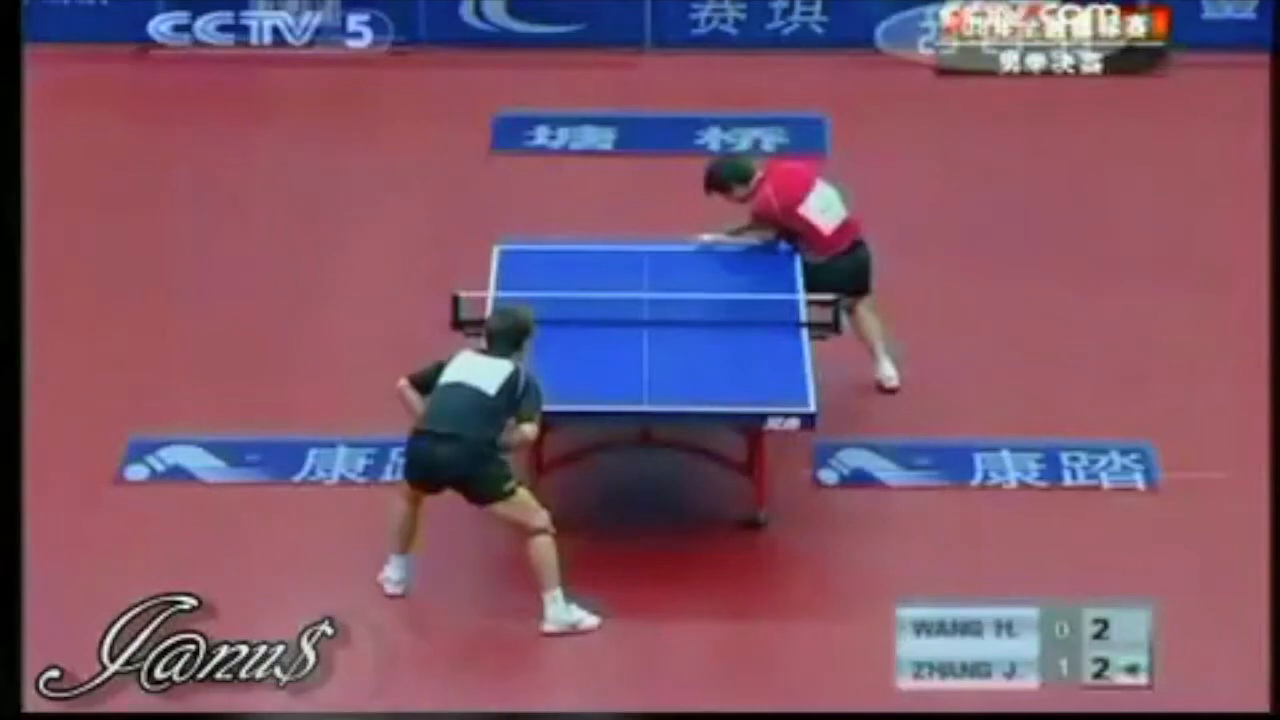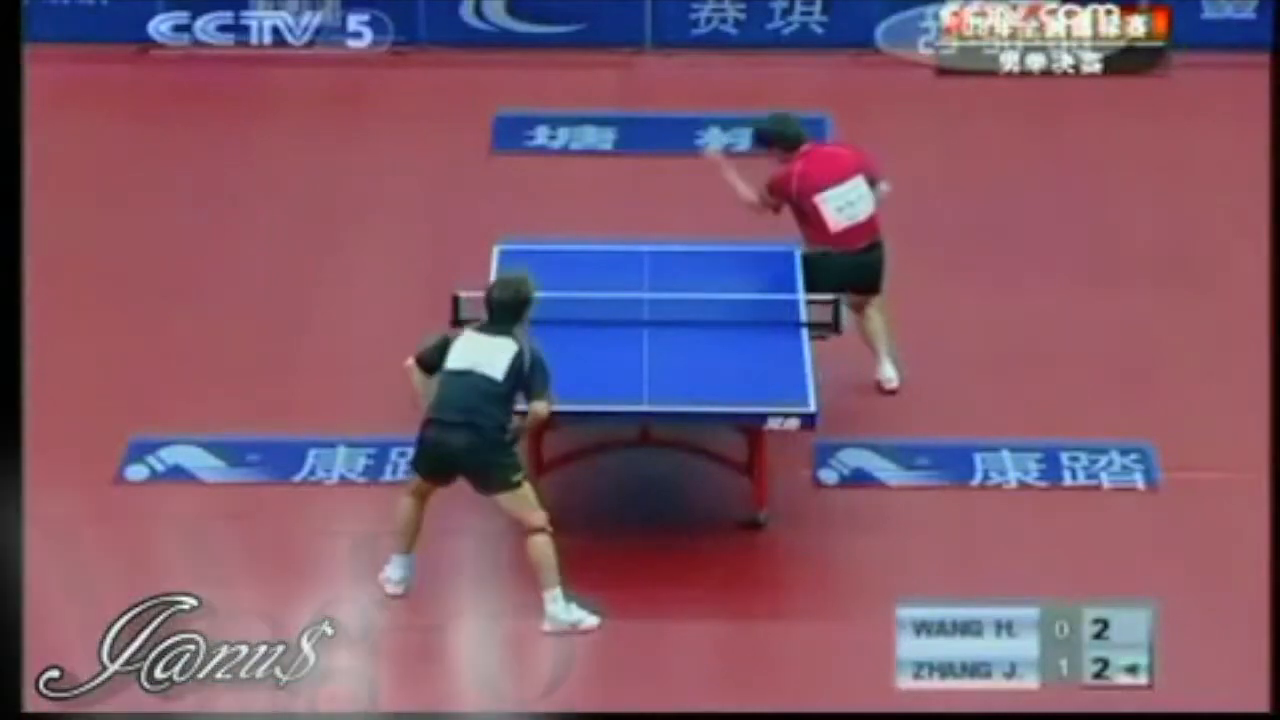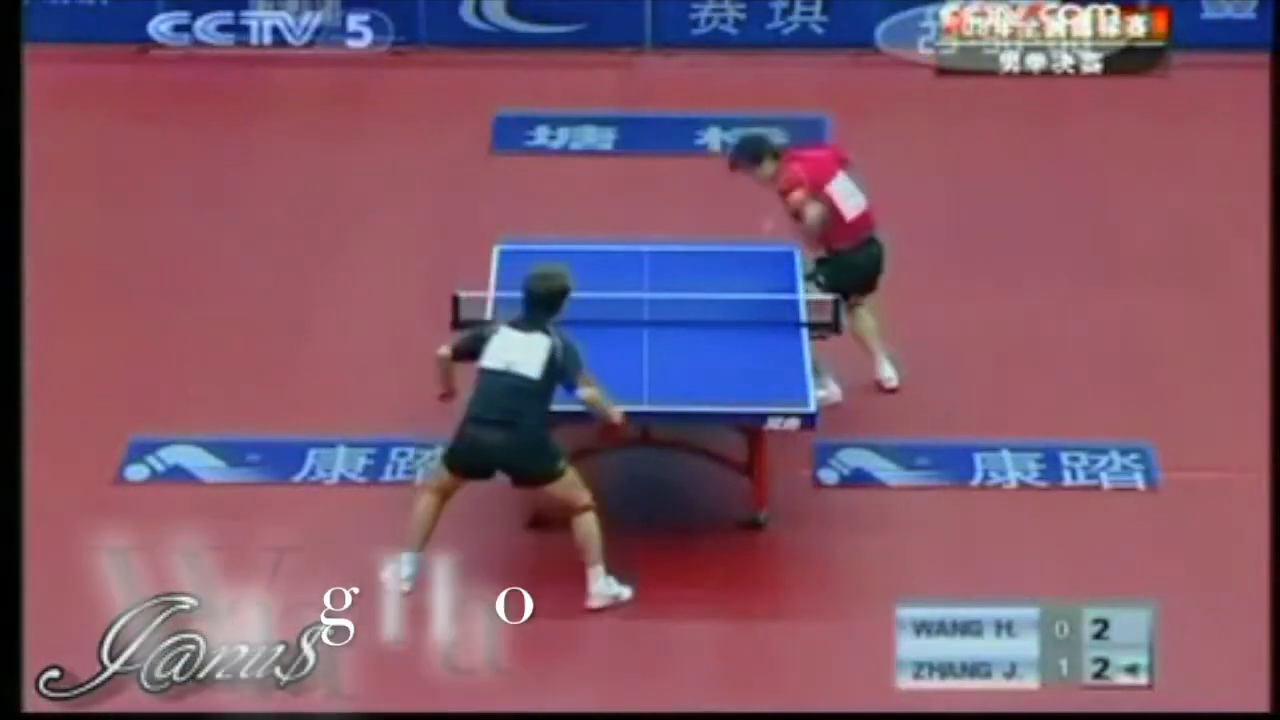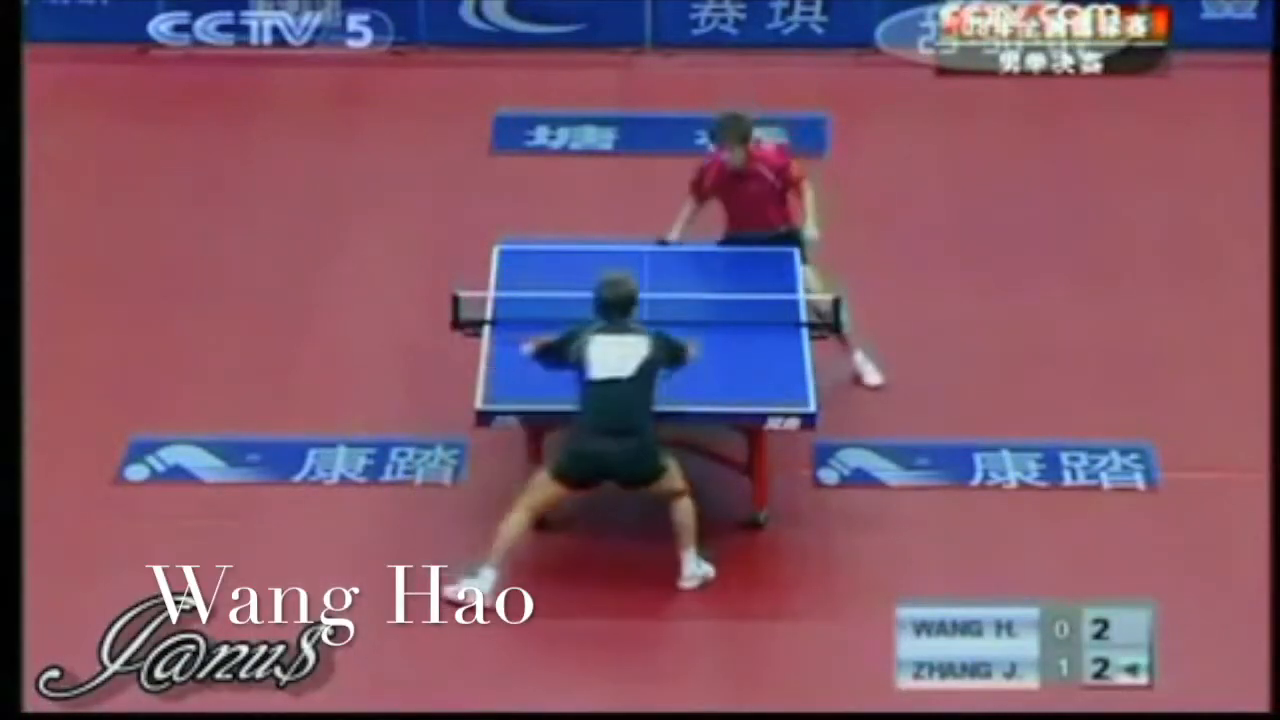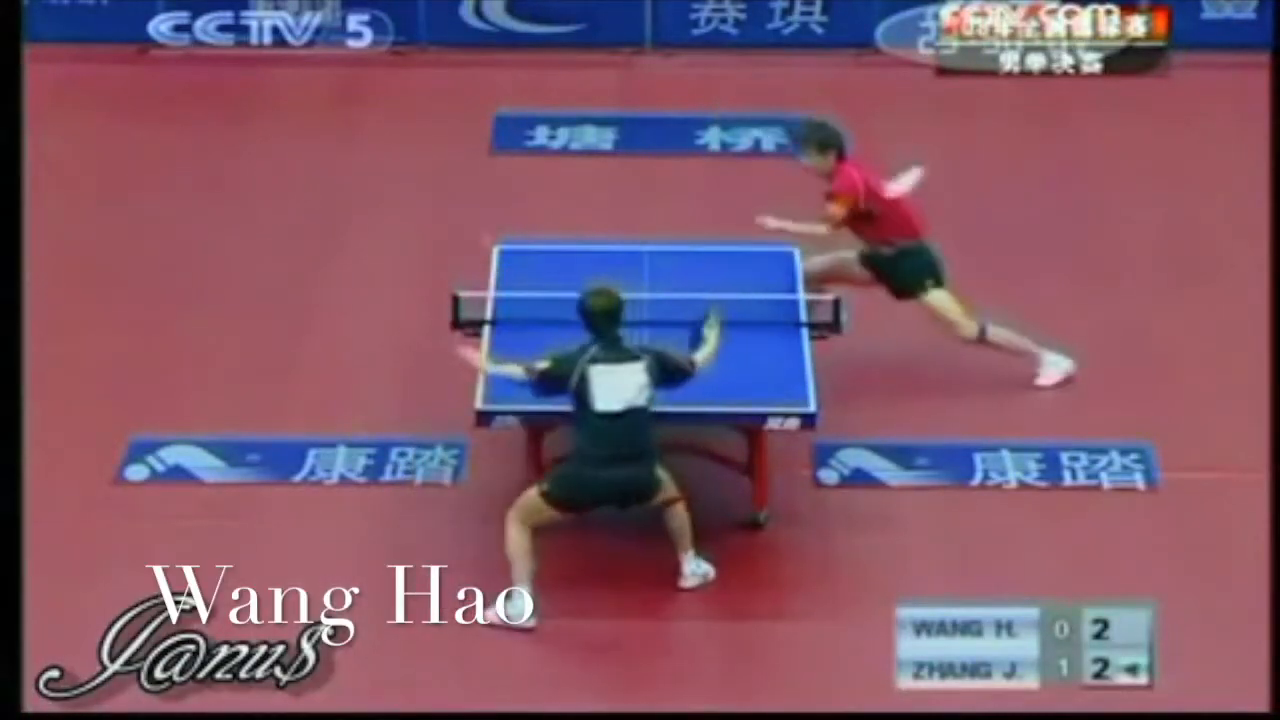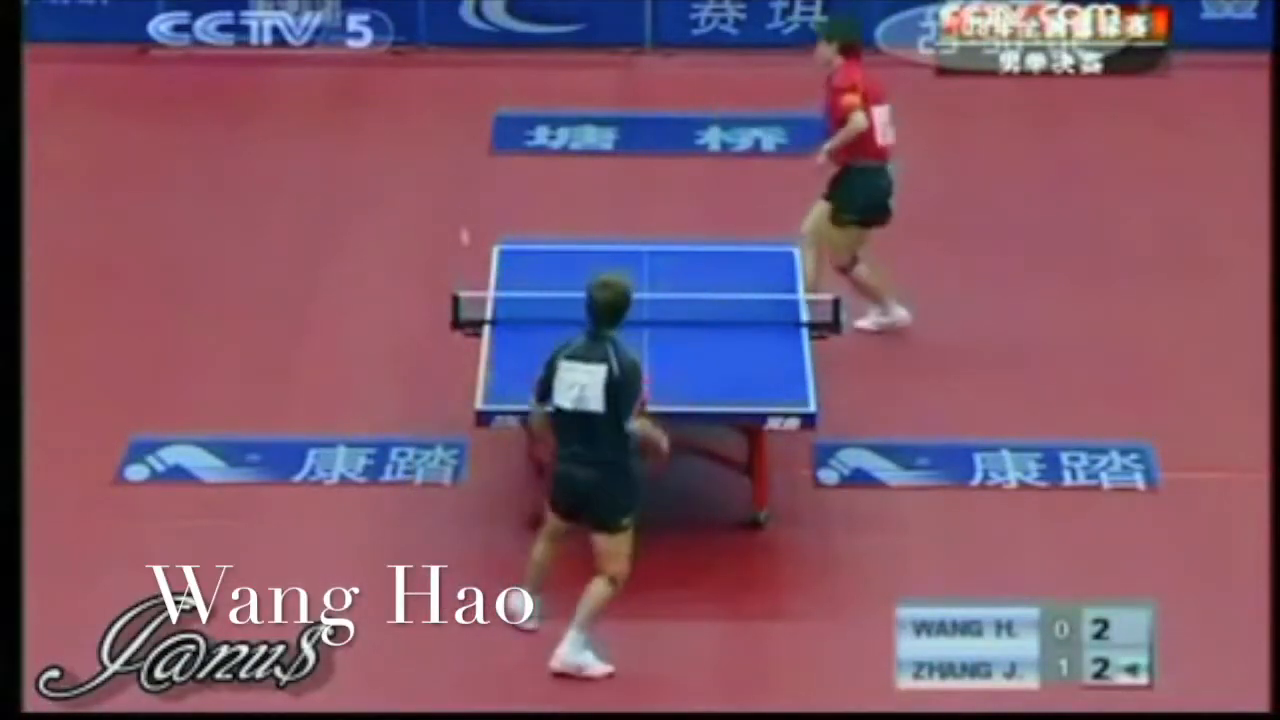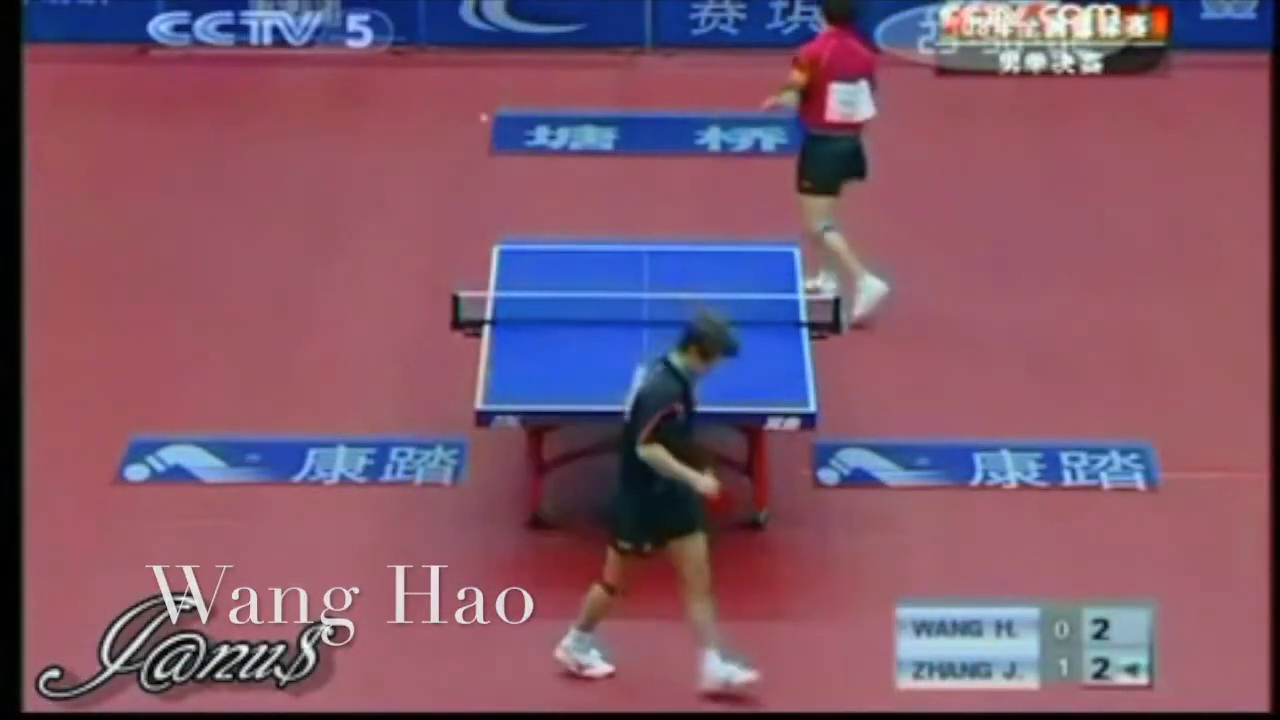
dt=0.5s
person 1, frame 1
left shoulder: (457, 359)
right shoulder: (521, 377)
left elbow: (405, 387)
right elbow: (528, 433)
left hip: (423, 447)
right hip: (472, 457)
left knee: (409, 495)
right knee: (538, 523)
left ankle: (395, 574)
right ankle: (557, 611)
person 1, frame 2
left shoulder: (458, 338)
right shoulder: (525, 353)
left elbow: (413, 366)
right elbow: (540, 410)
right wrist: (516, 432)
left hip: (437, 436)
right hip: (484, 444)
left knee: (415, 494)
right knee: (535, 522)
left ankle: (396, 573)
right ankle: (557, 610)
person 1, frame 3
left shoulder: (493, 332)
right shoulder: (558, 345)
left elbow: (445, 355)
right elbow: (586, 393)
left wrist: (448, 387)
right wrist: (611, 413)
left hip: (475, 435)
right hip: (523, 442)
left knee: (434, 491)
right knee: (581, 504)
left ankle: (407, 569)
right ankle: (599, 586)
person 1, frame 4
left shoulder: (581, 339)
right shoulder: (655, 341)
left elbow: (532, 349)
right elbow: (688, 355)
left wrist: (535, 346)
right wrist: (685, 350)
left hip: (587, 447)
right hip: (637, 449)
left knee: (526, 508)
right knee: (678, 491)
left ankle: (482, 584)
right ankle: (691, 567)
person 1, frame 5
left shoulder: (576, 362)
right shoulder: (649, 360)
left elbow: (526, 373)
right elbow: (700, 363)
left wrist: (487, 365)
right wrist: (713, 337)
left hip: (586, 473)
right hip: (636, 474)
left knee: (517, 518)
right knee: (671, 495)
left ankle: (520, 605)
right ankle: (691, 567)
person 1, frame 6
left shoulder: (563, 354)
right shoulder: (624, 366)
left elbow: (538, 412)
right elbow: (635, 425)
left wrist: (552, 443)
right wrist: (659, 439)
left hip: (567, 471)
right hip: (610, 477)
left knee: (549, 535)
right knee: (613, 571)
left ankle: (525, 608)
right ankle: (571, 650)
person 1, frame 7
left shoulder: (674, 378)
right shoulder: (662, 391)
right elbow: (646, 448)
right wrist: (695, 479)
left hip: (672, 496)
right hip: (645, 500)
left knee: (699, 579)
right knee: (614, 580)
left ankle: (713, 667)
right ankle: (574, 646)
person 2, frame 1
left shoulder: (765, 202)
right shoulder: (787, 167)
left elbow: (762, 237)
left wrist: (717, 238)
left hip: (828, 266)
right hip: (856, 250)
right knee: (858, 306)
right ankle: (885, 368)
person 2, frame 2
left shoulder: (787, 177)
right shoulder: (846, 153)
left elbow: (758, 204)
right elbow: (882, 190)
left wrist: (724, 167)
left hip: (831, 260)
right hip: (871, 252)
right knee: (866, 306)
right ankle: (886, 369)
person 2, frame 3
left shoulder: (789, 180)
right shoulder: (818, 154)
left elbow: (814, 216)
right elbow: (840, 161)
left wrist: (811, 239)
left hip: (846, 257)
right hip: (871, 248)
right knee: (856, 306)
left ankle: (825, 386)
right ankle: (884, 369)
person 2, frame 4
left shoulder: (774, 163)
right shoulder: (710, 171)
left elbow: (801, 186)
right elbow: (695, 199)
left wrist: (810, 224)
right wrist: (676, 232)
left hip: (782, 240)
right hip: (739, 244)
left ankle: (858, 359)
person 2, frame 5
left shoulder: (844, 183)
right shoulder: (851, 174)
left elbow: (828, 230)
right elbow: (899, 187)
left wrist: (782, 224)
left hip: (909, 258)
right hip: (884, 255)
left knee: (964, 328)
right knee: (810, 271)
left ankle: (1047, 359)
person 2, frame 6
left shoulder: (844, 79)
right shoulder: (858, 78)
left elbow: (859, 123)
right elbow: (866, 124)
left wrist: (829, 148)
left hip: (863, 179)
right hip: (858, 175)
left knee: (842, 259)
right knee: (809, 236)
left ankle: (891, 311)
person 2, frame 7
left shoulder: (812, 52)
right shoulder: (863, 54)
left elbow: (792, 99)
right elbow: (866, 97)
left wrist: (773, 102)
left hip: (822, 145)
right hip: (851, 143)
left knee: (818, 227)
right knee: (821, 216)
left ankle: (866, 282)
right ankle: (826, 277)
